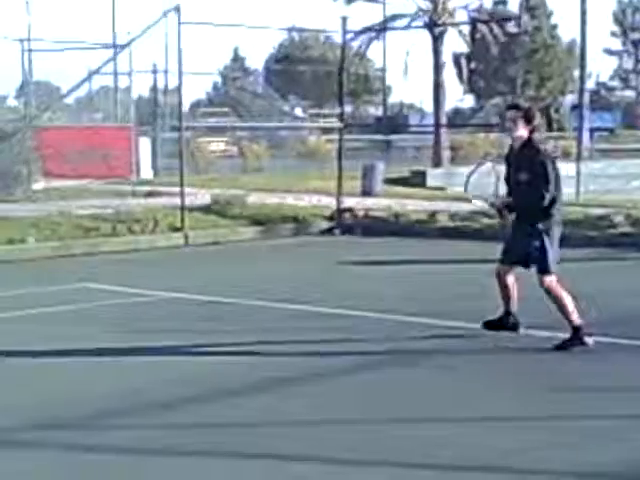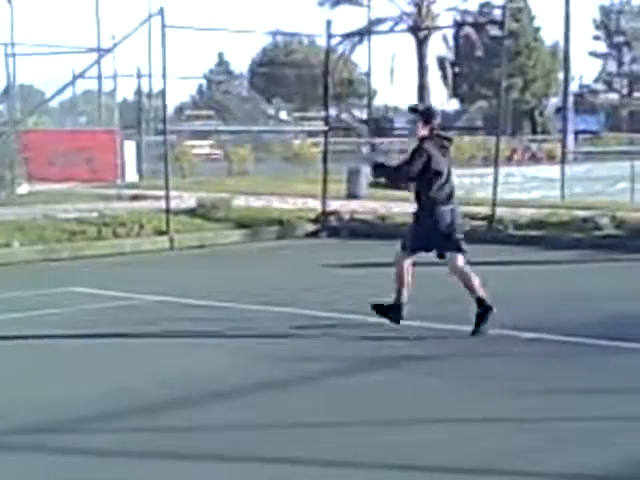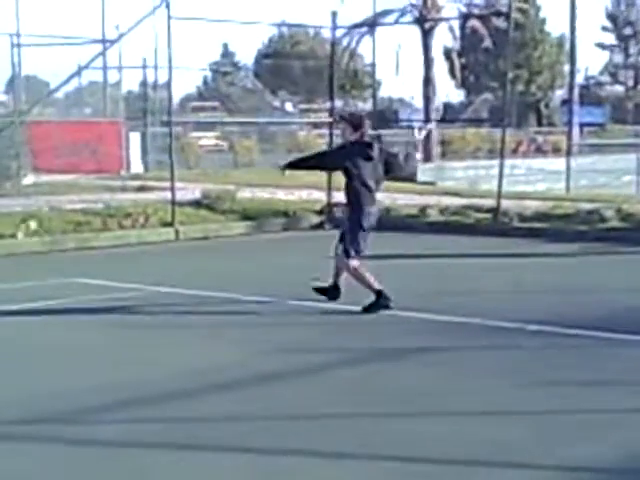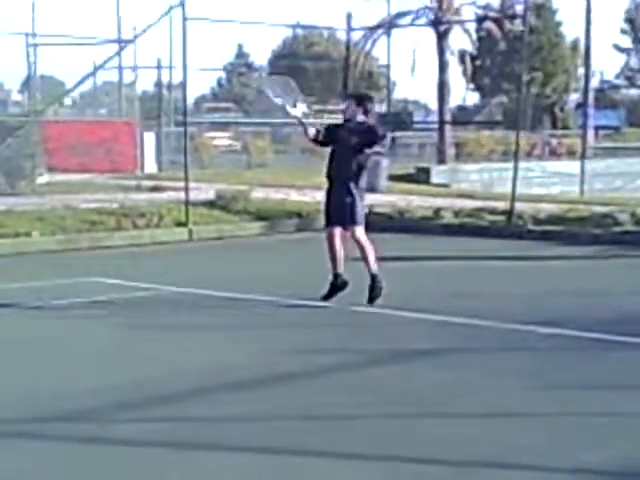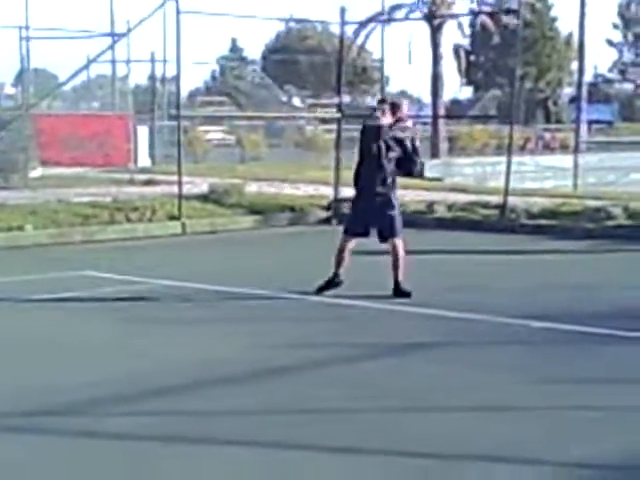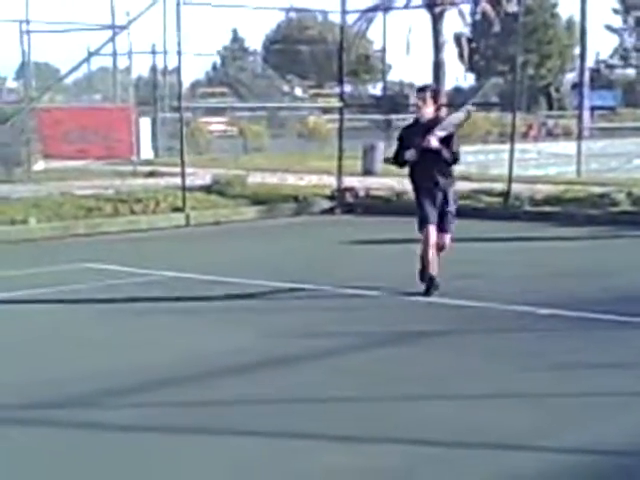
dt=0.5s
person 1, frame 1
left shoulder: (539, 155)
right shoulder: (512, 154)
left elbow: (545, 195)
left wrist: (510, 201)
right wrist: (506, 204)
left hip: (542, 226)
right hip: (521, 224)
left knee: (548, 282)
right knee: (503, 271)
left ankle: (580, 333)
right ankle: (509, 317)
person 1, frame 2
left shoulder: (424, 148)
right shoulder: (439, 146)
left elbow: (399, 175)
right elbow: (410, 170)
left wrist: (376, 166)
right wrist: (385, 167)
left hip: (431, 214)
right hip: (449, 212)
left knee: (403, 258)
right knee: (458, 265)
left ankle: (397, 307)
right ankle: (483, 306)
person 1, frame 3
left shoulder: (346, 152)
right shoulder: (376, 148)
left elbow: (316, 161)
right elbow: (395, 165)
left wrist: (287, 165)
left hip: (359, 212)
right hip: (371, 210)
left knee: (349, 263)
right knee: (342, 245)
left ankle: (382, 296)
right ankle: (334, 288)
person 1, frame 4
left shoulder: (368, 128)
right shoulder: (341, 128)
left elbow: (379, 139)
right elbow: (323, 139)
right wrist: (311, 132)
left hip: (351, 187)
right hip: (334, 187)
left knee: (357, 234)
right knee: (333, 235)
left ankle: (375, 279)
right ankle: (338, 279)
person 1, frame 5
left shoulder: (399, 141)
right shoulder: (368, 132)
left elbow: (409, 168)
right elbow: (375, 130)
left wrist: (413, 145)
right wrist: (397, 127)
left hip: (385, 198)
right hip: (364, 196)
left knee: (396, 244)
right knee: (346, 243)
left ankle: (398, 285)
right ankle: (336, 277)
person 1, frame 6
right shoulder: (408, 131)
left elbow: (454, 157)
right elbow: (397, 159)
left wrist: (438, 146)
right wrist: (405, 156)
left hip: (444, 190)
right hip: (423, 191)
left knee: (443, 242)
right knee: (429, 235)
left ankle: (425, 262)
right ankle: (431, 279)
